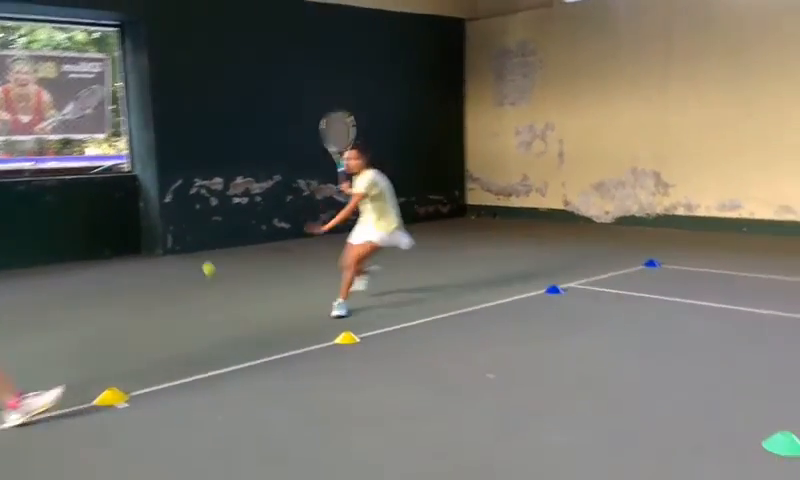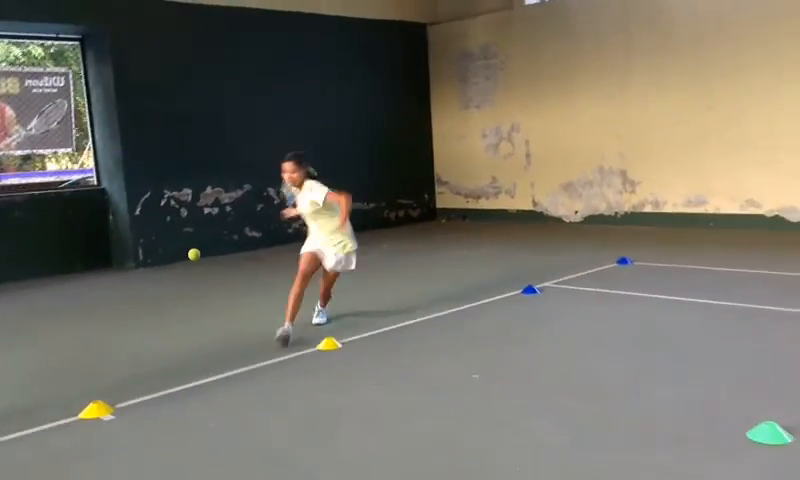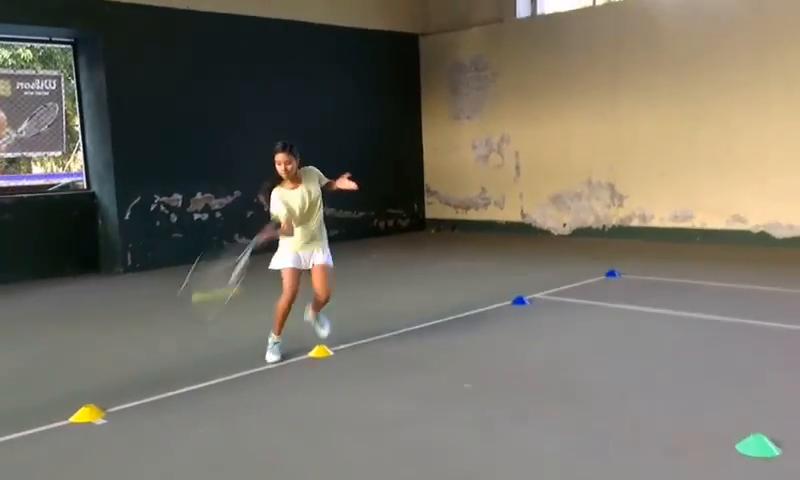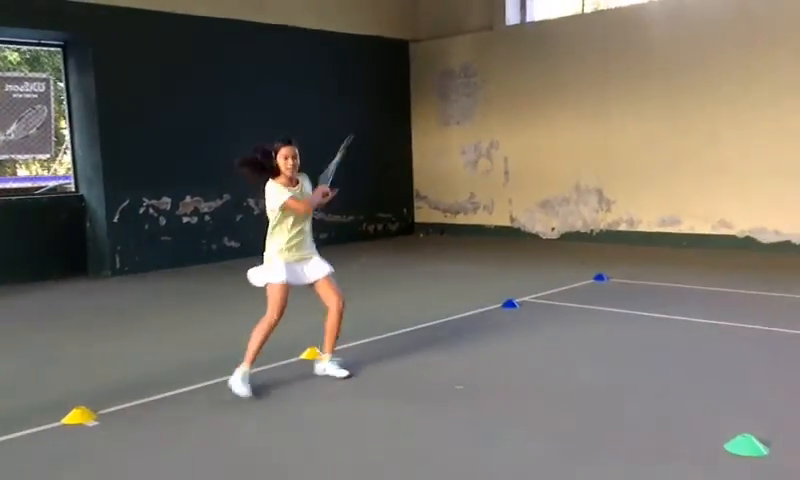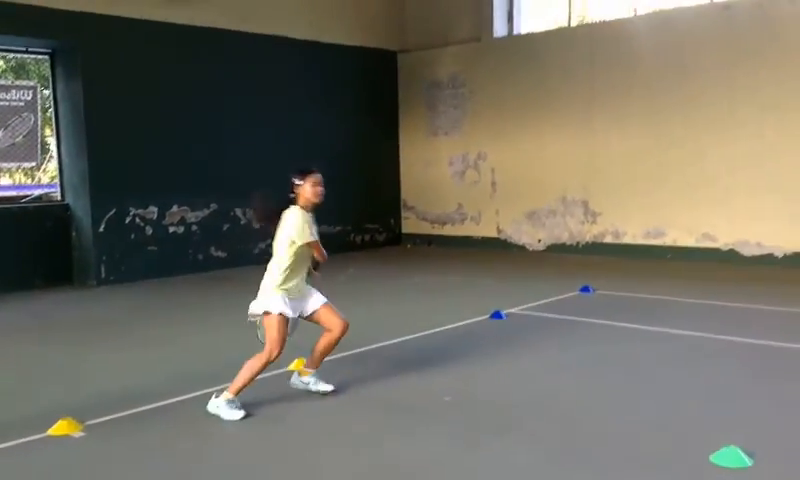
dt=0.2s
person 1, frame 1
left shoulder: (368, 178)
right shoulder: (360, 177)
left elbow: (352, 207)
left wrist: (328, 226)
right wrist: (350, 190)
left hip: (383, 227)
right hip: (367, 224)
left knee: (354, 260)
right knee: (347, 262)
left ankle: (342, 301)
right ankle: (365, 271)
person 1, frame 2
left shoulder: (314, 188)
right shoulder: (296, 194)
left elbow: (344, 200)
left wrist: (341, 224)
right wrist: (295, 212)
left hip: (338, 242)
right hip: (317, 240)
left knee: (326, 285)
right knee: (302, 275)
left ankle: (321, 308)
right ankle: (287, 326)
person 1, frame 3
left shoulder: (312, 174)
right shoulder: (277, 195)
left elbow: (328, 185)
right elbow: (288, 231)
left wrist: (340, 184)
right wrist: (276, 229)
left hip: (317, 244)
right hip: (292, 246)
left knee: (323, 295)
right knee: (289, 294)
left ankle: (314, 311)
right ankle: (275, 339)
person 1, frame 4
left shoulder: (302, 180)
right shoulder: (273, 187)
right elbow: (306, 208)
left wrist: (319, 194)
right wrist: (320, 193)
left hip: (307, 255)
right hip: (281, 258)
left knee: (336, 303)
right knee: (275, 315)
left ankle: (325, 360)
right ankle: (242, 371)
person 1, frame 5
left shoulder: (304, 215)
right shoulder: (297, 217)
right elbow: (318, 255)
left wrist: (312, 259)
right wrist: (319, 253)
left hip: (301, 288)
right hip: (278, 289)
left knee: (339, 326)
right knee: (273, 352)
left ankle: (306, 375)
right ankle: (224, 398)
